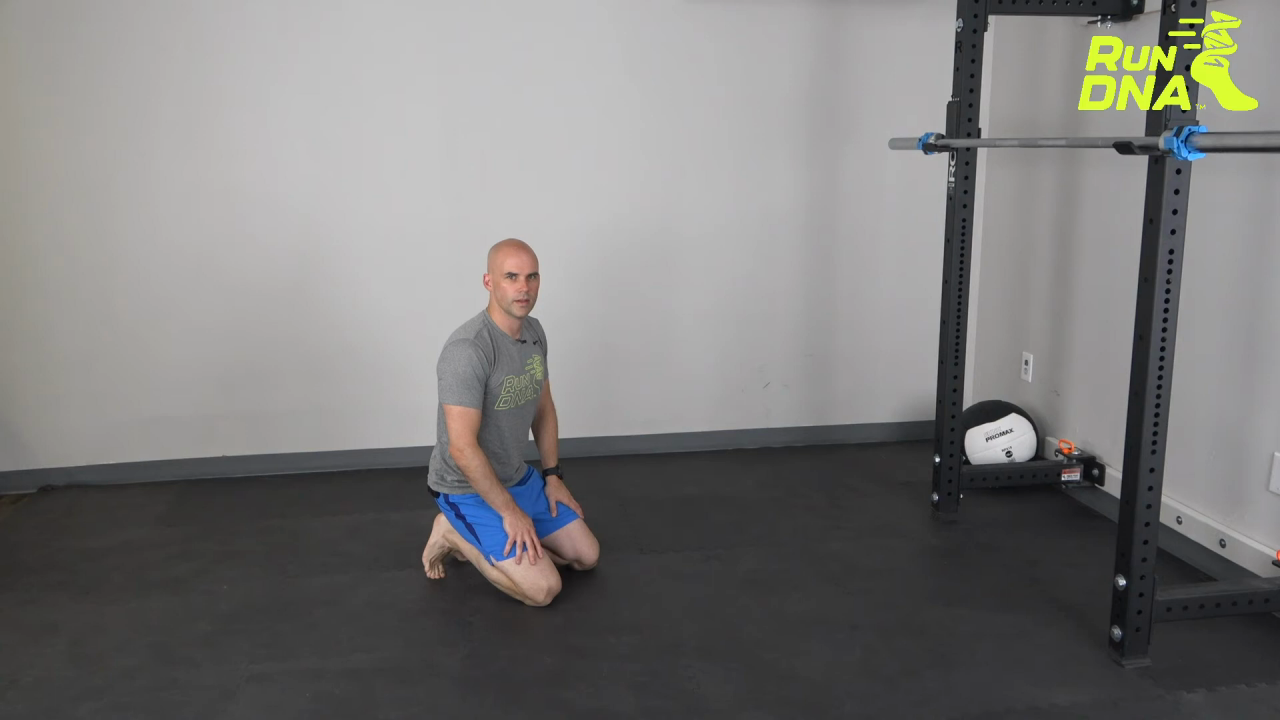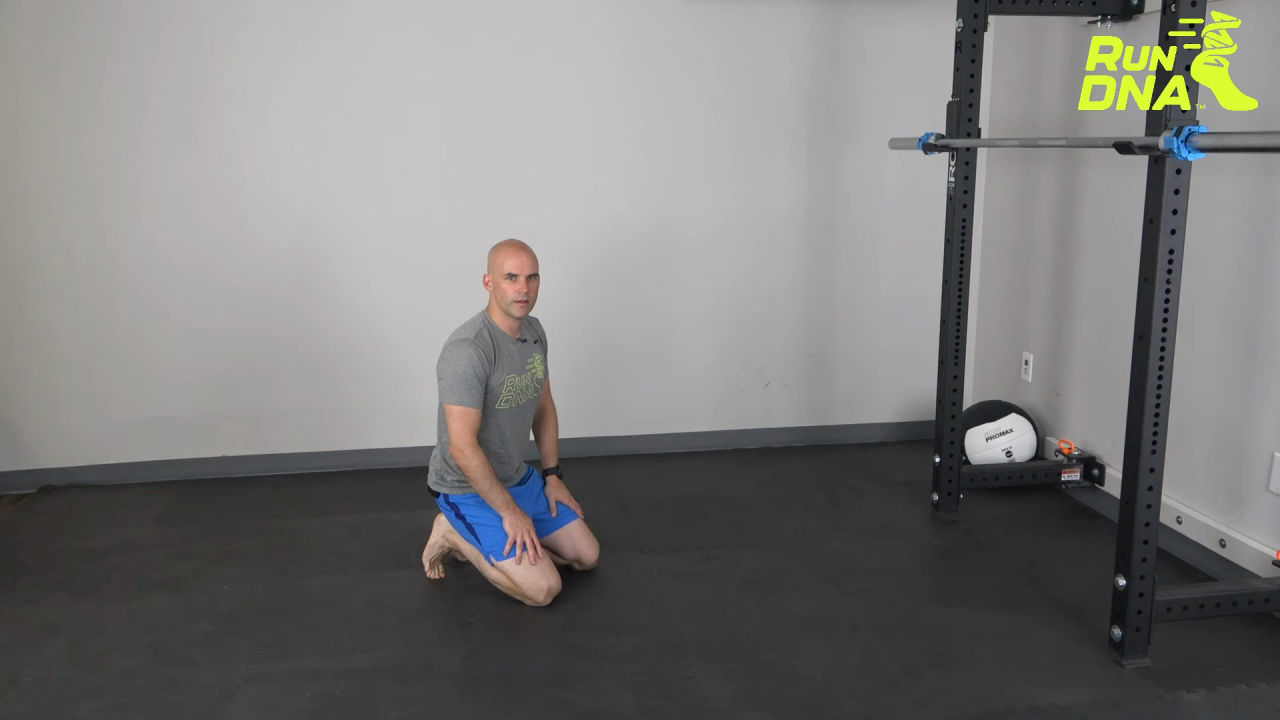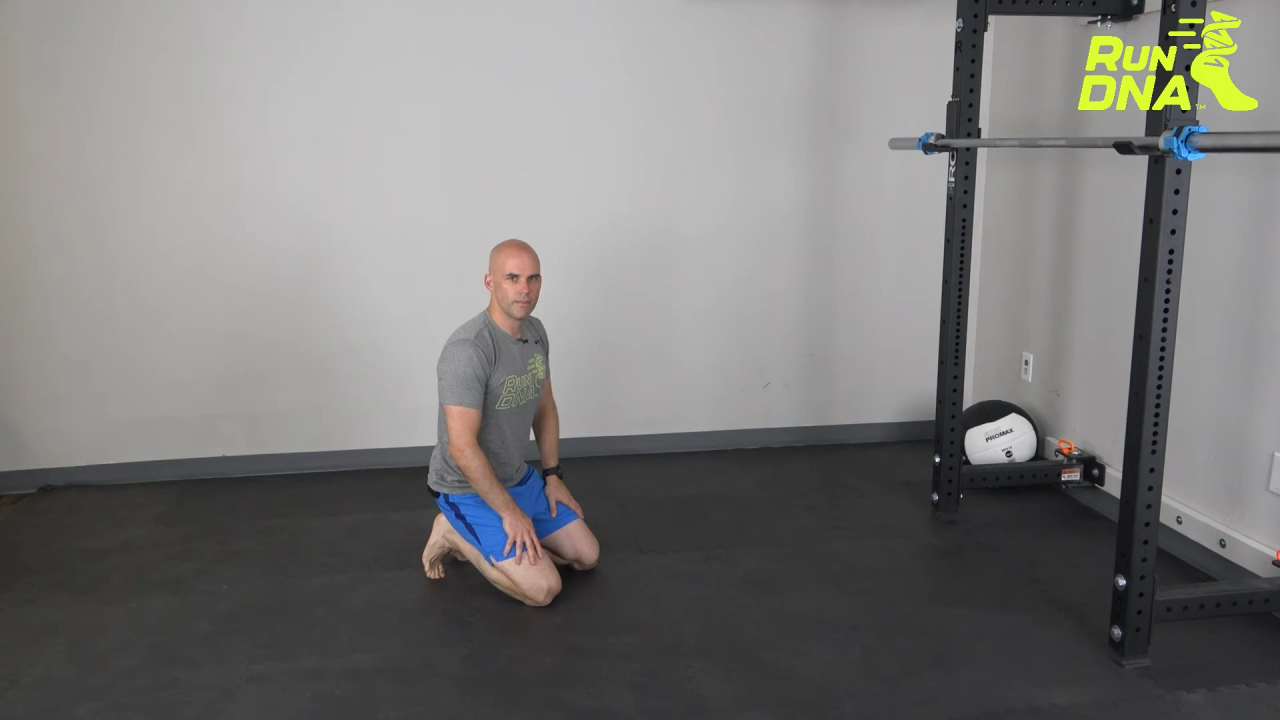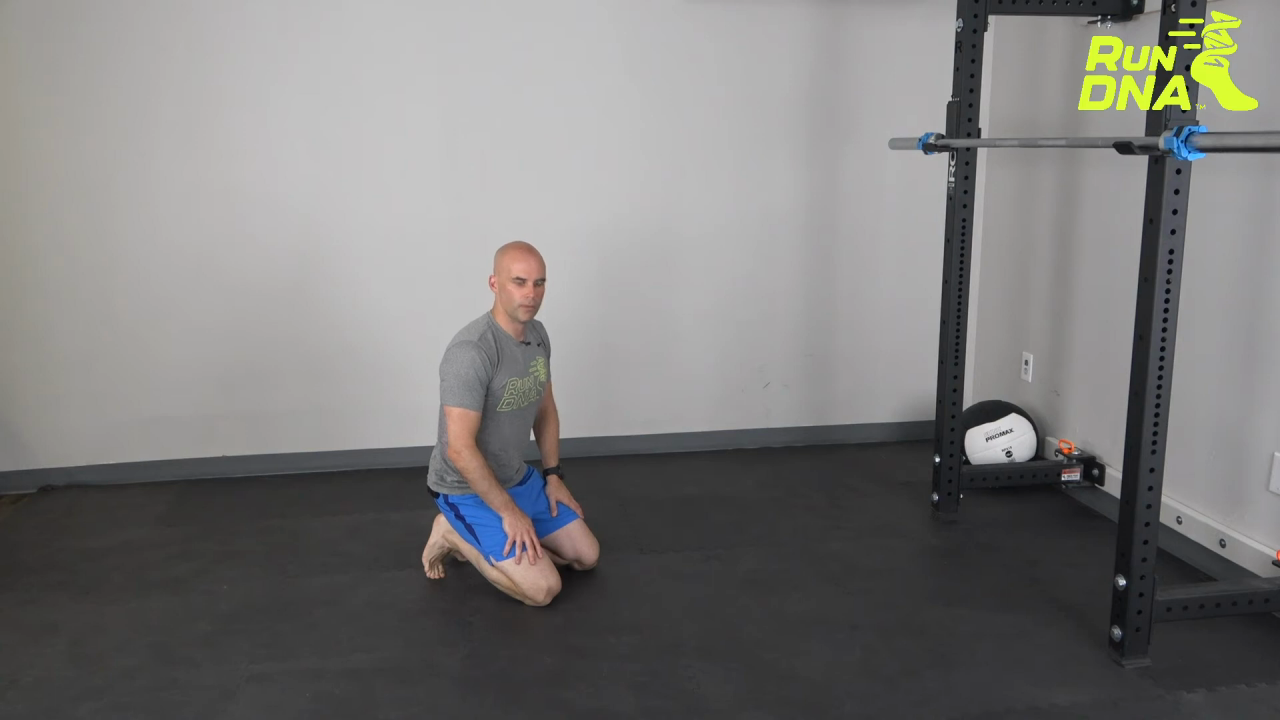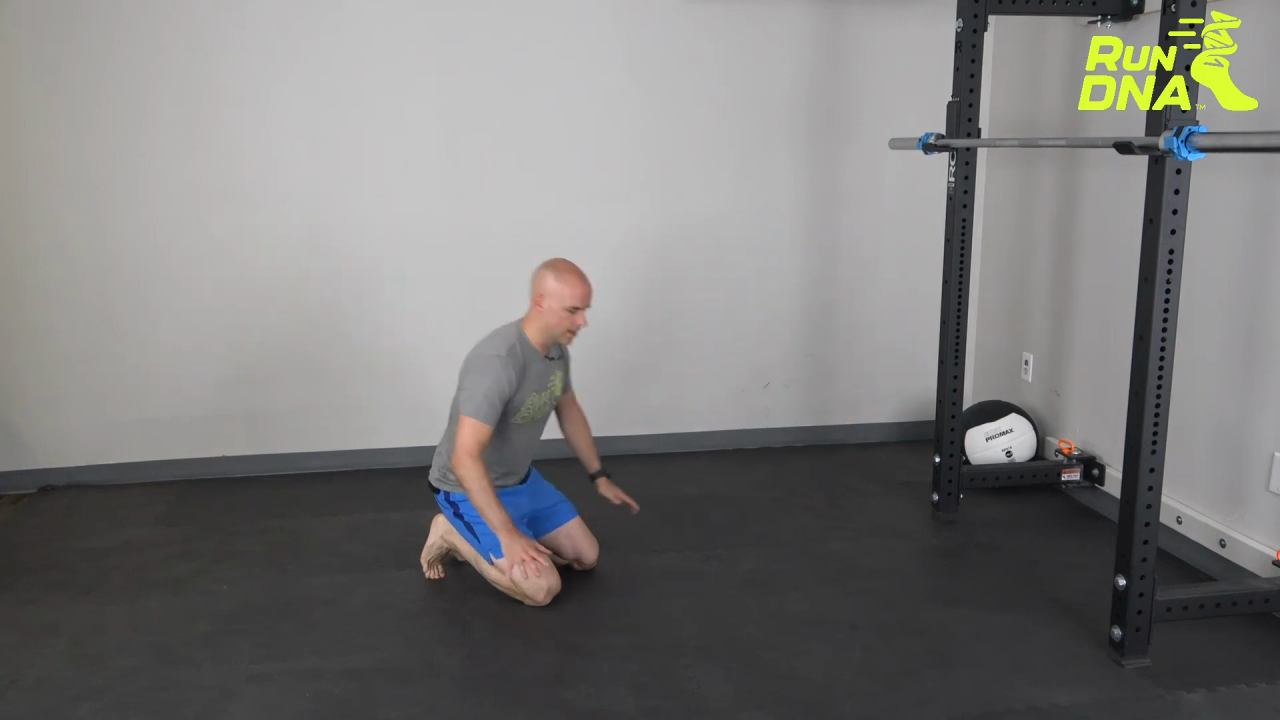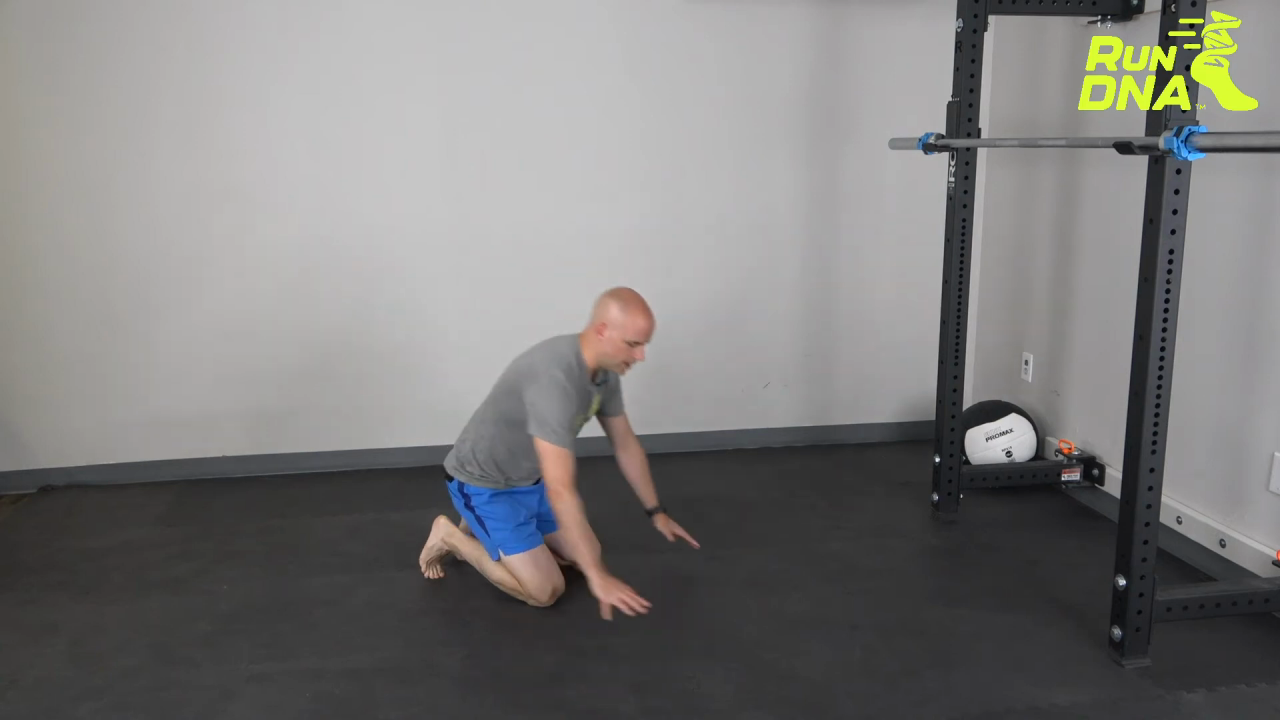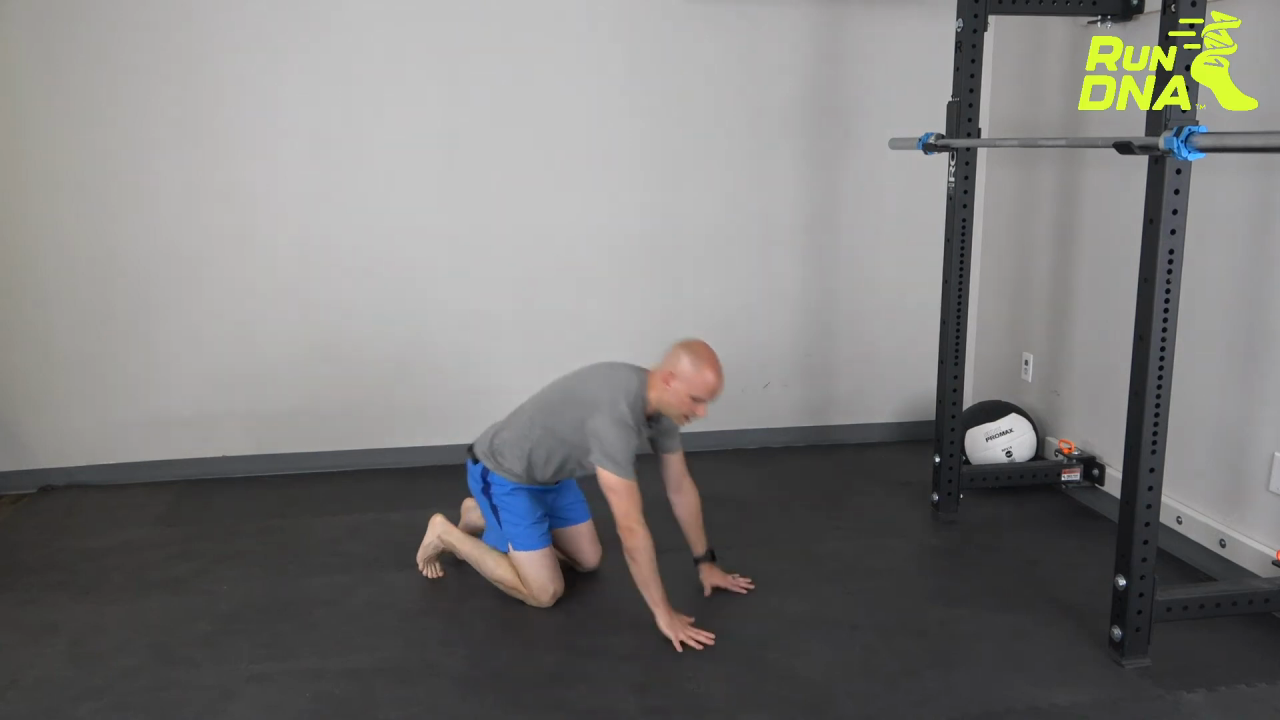
dt=0.4s
person 1, frame 1
left shoulder: (534, 332)
right shoulder: (468, 350)
left elbow: (543, 408)
right elbow: (463, 448)
left wrist: (552, 475)
right wrist: (510, 512)
left hip: (519, 477)
right hip: (469, 489)
left knee: (586, 555)
right knee: (542, 589)
left ankle: (478, 539)
right ankle: (455, 535)
person 1, frame 2
left shoulder: (534, 332)
right shoulder: (468, 350)
left elbow: (544, 408)
right elbow: (463, 448)
left wrist: (552, 475)
right wrist: (510, 512)
left hip: (519, 478)
right hip: (469, 490)
left knee: (586, 556)
right knee: (543, 589)
left ankle: (482, 539)
right ankle: (454, 534)
person 1, frame 3
left shoulder: (536, 332)
right shoulder: (468, 350)
left elbow: (545, 408)
right elbow: (463, 448)
left wrist: (553, 476)
right wrist: (510, 512)
left hip: (519, 477)
right hip: (469, 490)
left knee: (586, 556)
right knee: (543, 589)
left ankle: (483, 538)
right ankle: (455, 534)
person 1, frame 4
left shoulder: (537, 334)
right shoulder: (472, 352)
left elbow: (545, 409)
right elbow: (459, 448)
left wrist: (553, 475)
right wrist: (508, 511)
left hip: (521, 479)
right hip: (469, 490)
left knee: (586, 556)
right knee: (543, 588)
left ankle: (480, 537)
right ankle: (454, 535)
person 1, frame 5
left shoulder: (557, 349)
right shoulder: (497, 362)
left elbow: (570, 413)
right elbow: (466, 458)
left wrist: (599, 476)
right wrist: (508, 536)
left hip: (522, 480)
right hip: (469, 487)
left knee: (586, 556)
right knee: (542, 587)
left ankle: (490, 526)
right ankle: (452, 534)
person 1, frame 6
left shoulder: (604, 370)
right shoulder: (553, 381)
left elbow: (625, 443)
right elbow: (560, 489)
left wrist: (656, 512)
right wrist: (597, 576)
left hip: (531, 479)
right hip: (484, 484)
left knee: (585, 555)
right knee: (545, 590)
left ankle: (480, 527)
right ankle: (451, 537)
person 1, frame 7
left shoulder: (662, 405)
right shoulder: (615, 415)
left elbow: (680, 486)
right elbow: (631, 527)
left wrist: (705, 560)
right wrist: (663, 613)
left hip: (549, 470)
right hip: (503, 472)
left knee: (588, 560)
right knee: (544, 592)
left ankle: (482, 519)
right ankle: (446, 535)
